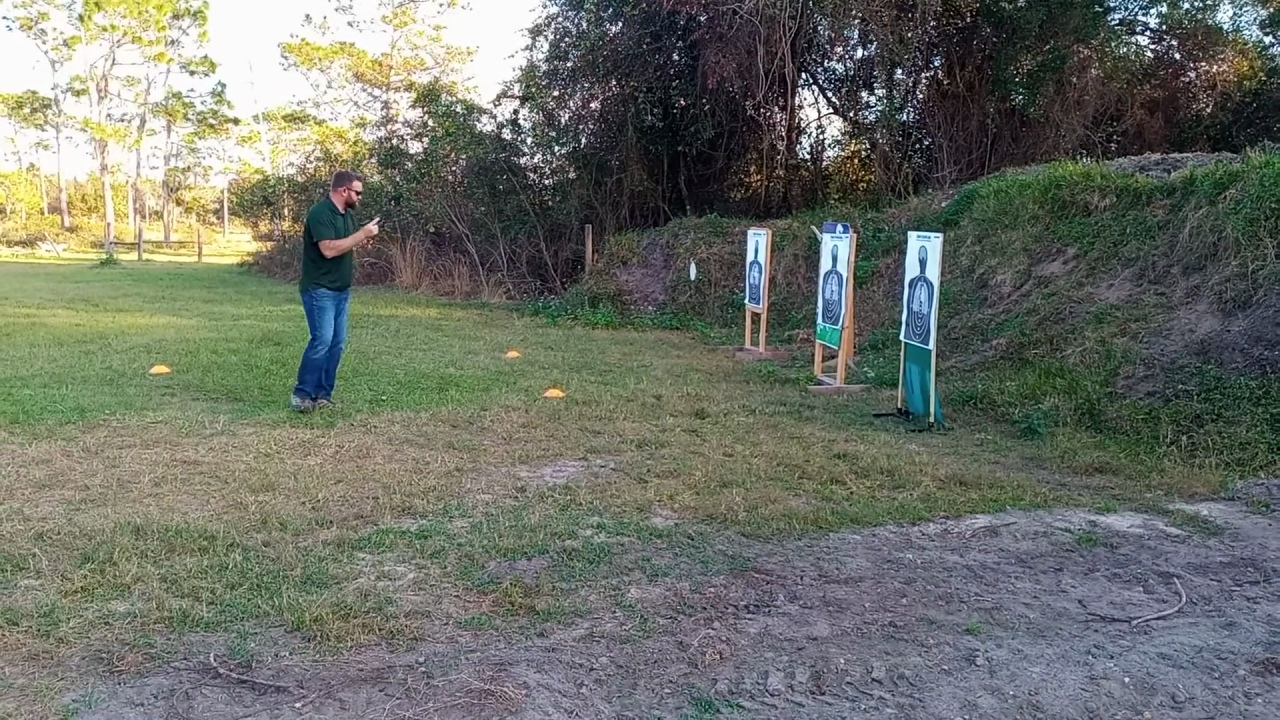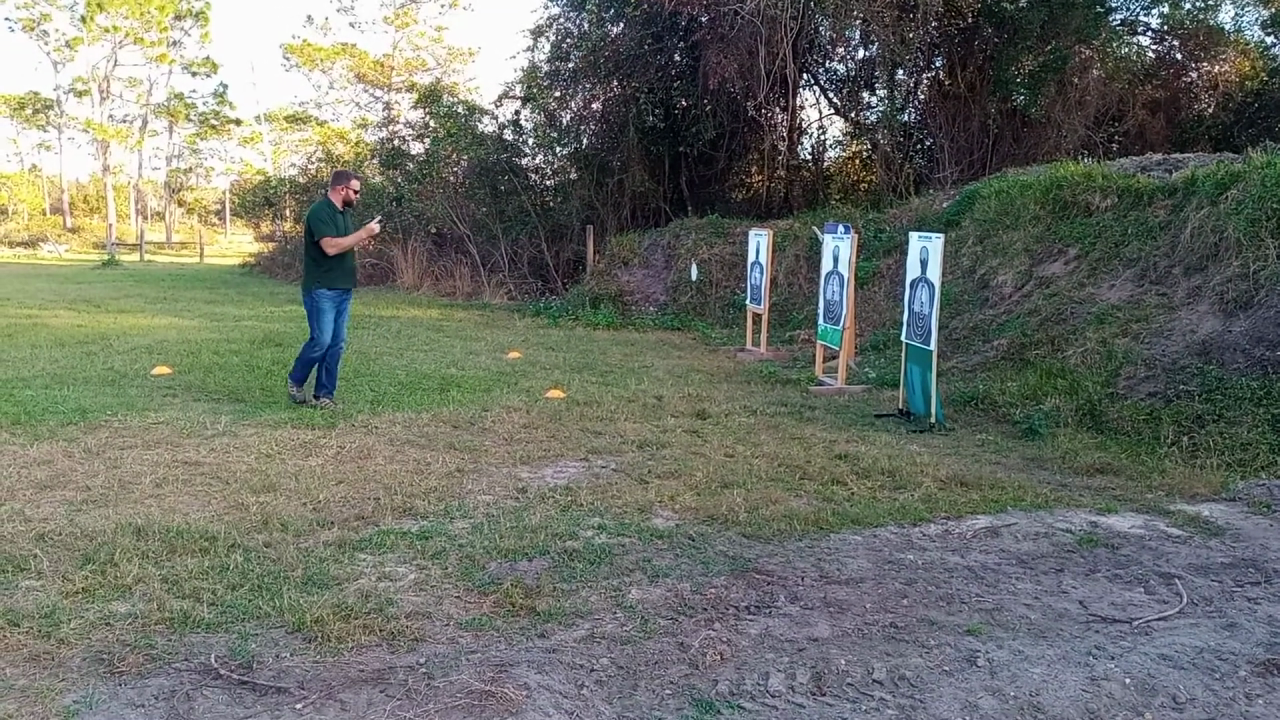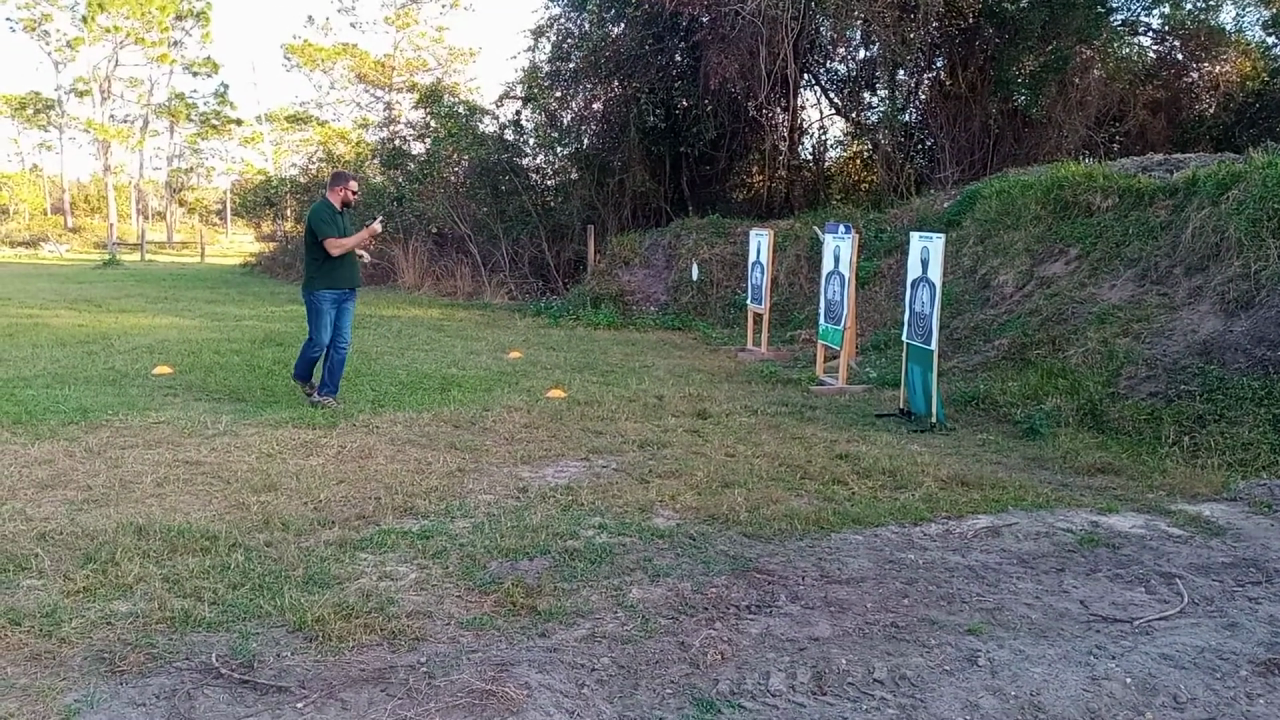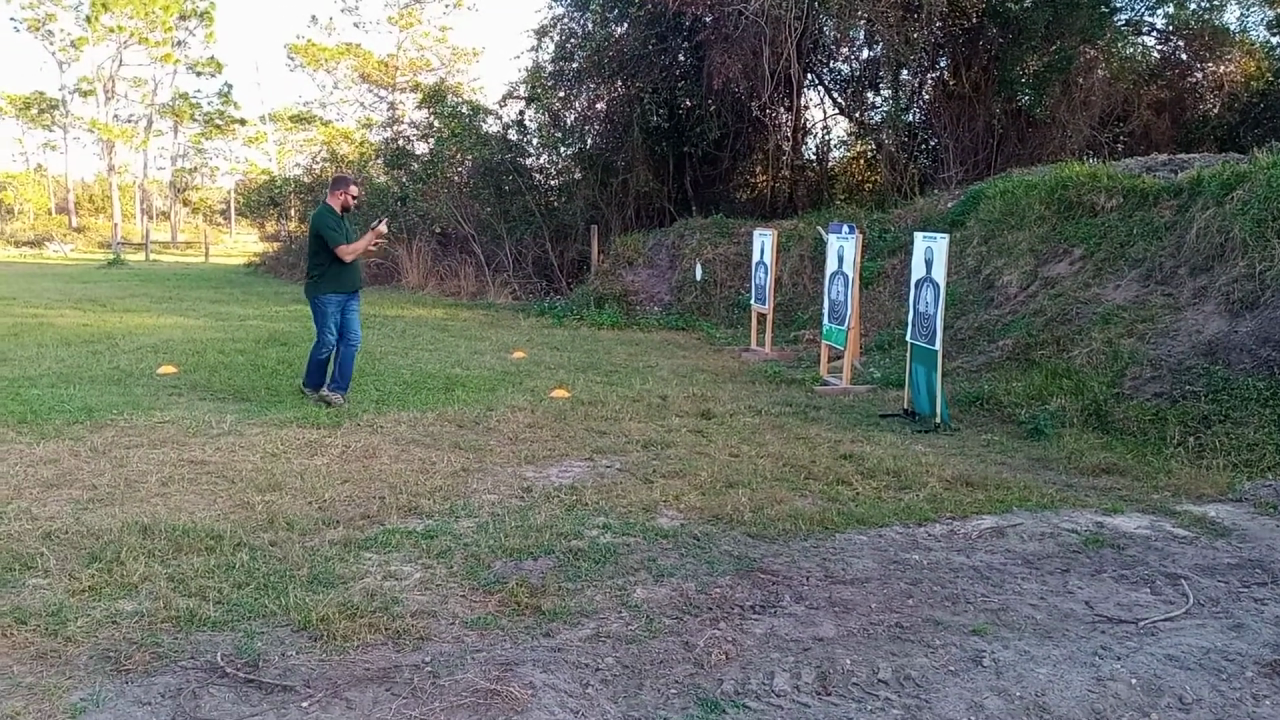
dt=0.1s
person 1, frame 1
left shoulder: (347, 214)
right shoulder: (320, 213)
right elbow: (328, 249)
left wrist: (361, 240)
right wrist: (362, 235)
left hip: (341, 289)
right hip: (319, 289)
left knee: (336, 344)
right knee: (322, 340)
left ankle: (322, 393)
right ankle: (302, 393)
person 1, frame 2
left shoulder: (345, 212)
right shoulder: (320, 211)
right elbow: (330, 247)
left wrist: (361, 238)
right wrist: (364, 233)
left hip: (344, 289)
right hip: (321, 289)
left knee: (337, 342)
right knee: (321, 340)
left ankle: (323, 393)
right ankle: (296, 382)
person 1, frame 3
left shoulder: (343, 212)
right shoulder: (320, 212)
right elbow: (334, 247)
left wrist: (358, 251)
right wrist: (366, 233)
left hip: (346, 289)
right hip: (321, 290)
left knee: (341, 343)
right knee: (320, 340)
left ankle: (326, 392)
right ankle: (301, 377)
person 1, frame 4
left shoulder: (340, 217)
right shoulder: (323, 218)
right elbow: (346, 254)
left wrist: (367, 243)
right wrist: (372, 235)
left hip: (349, 292)
right hip: (326, 293)
left knee: (350, 340)
right knee: (327, 342)
left ankle: (334, 389)
right ankle: (311, 386)
